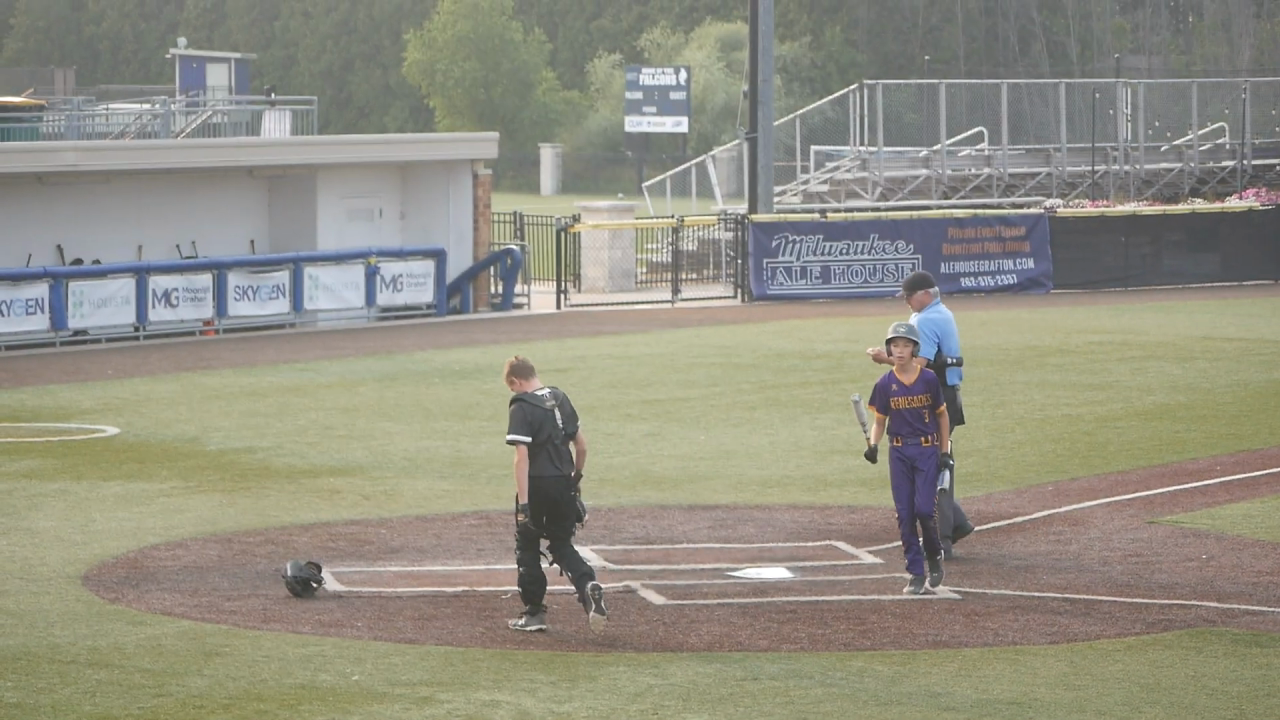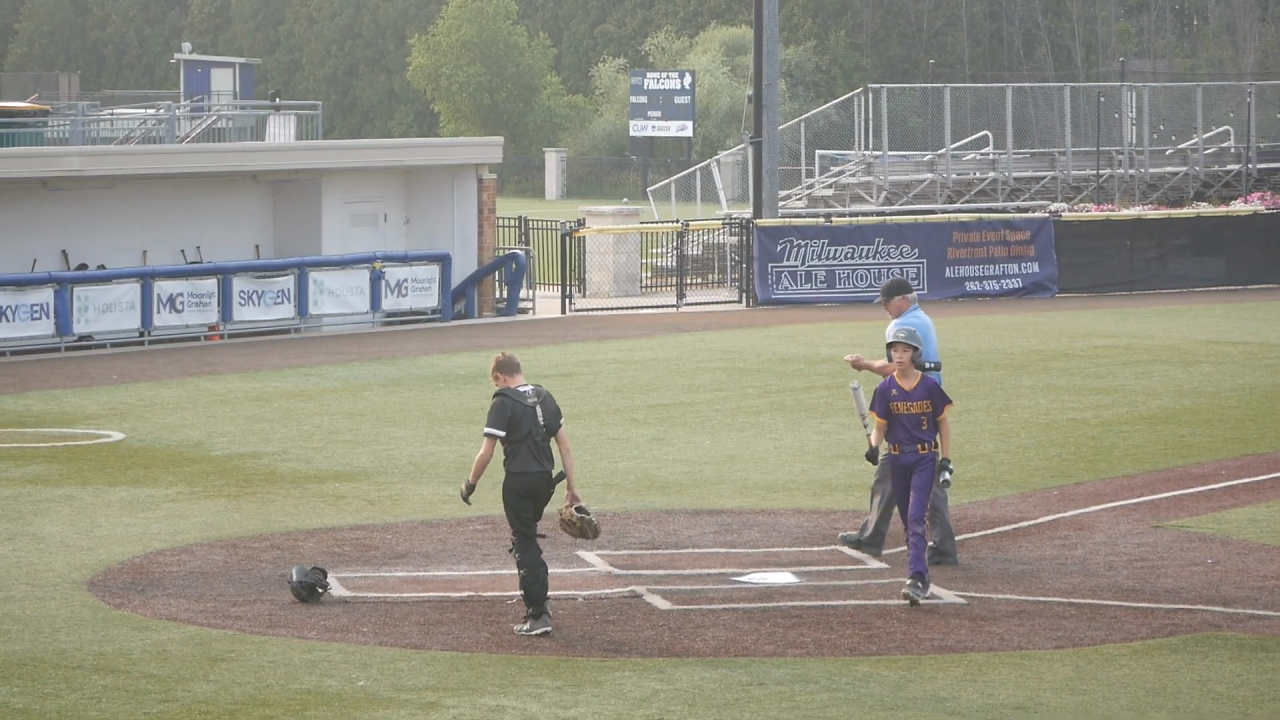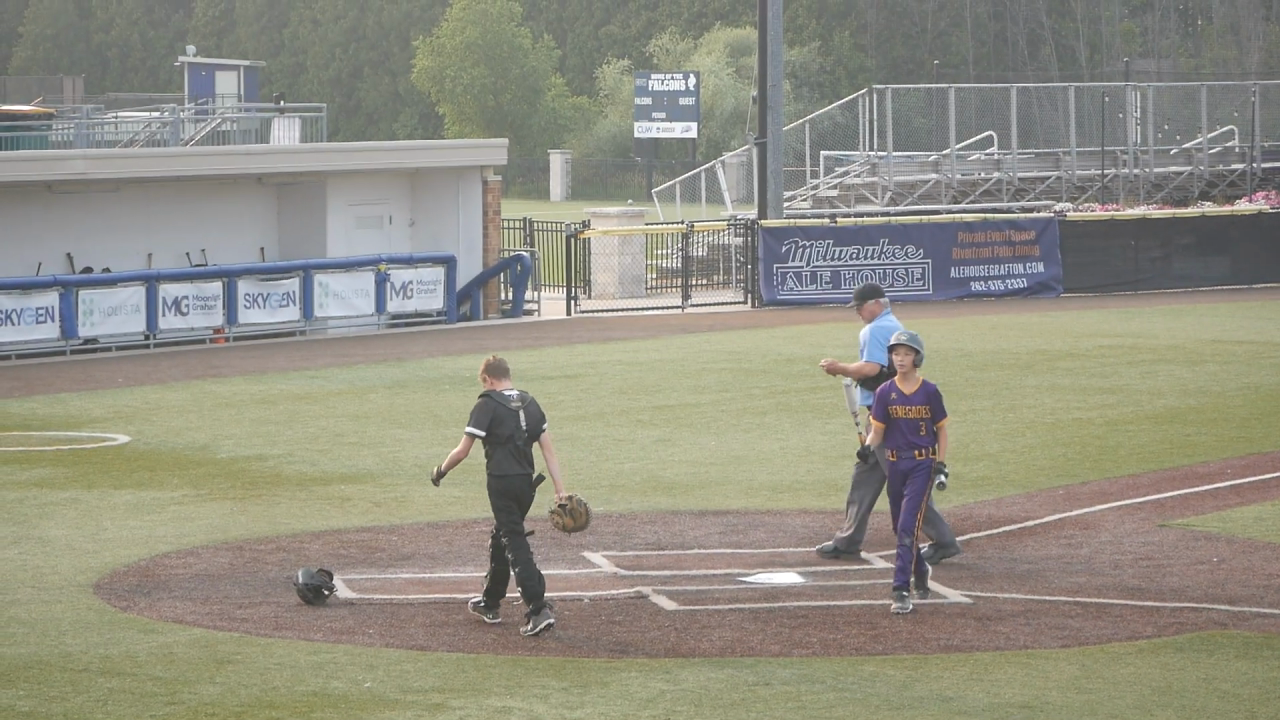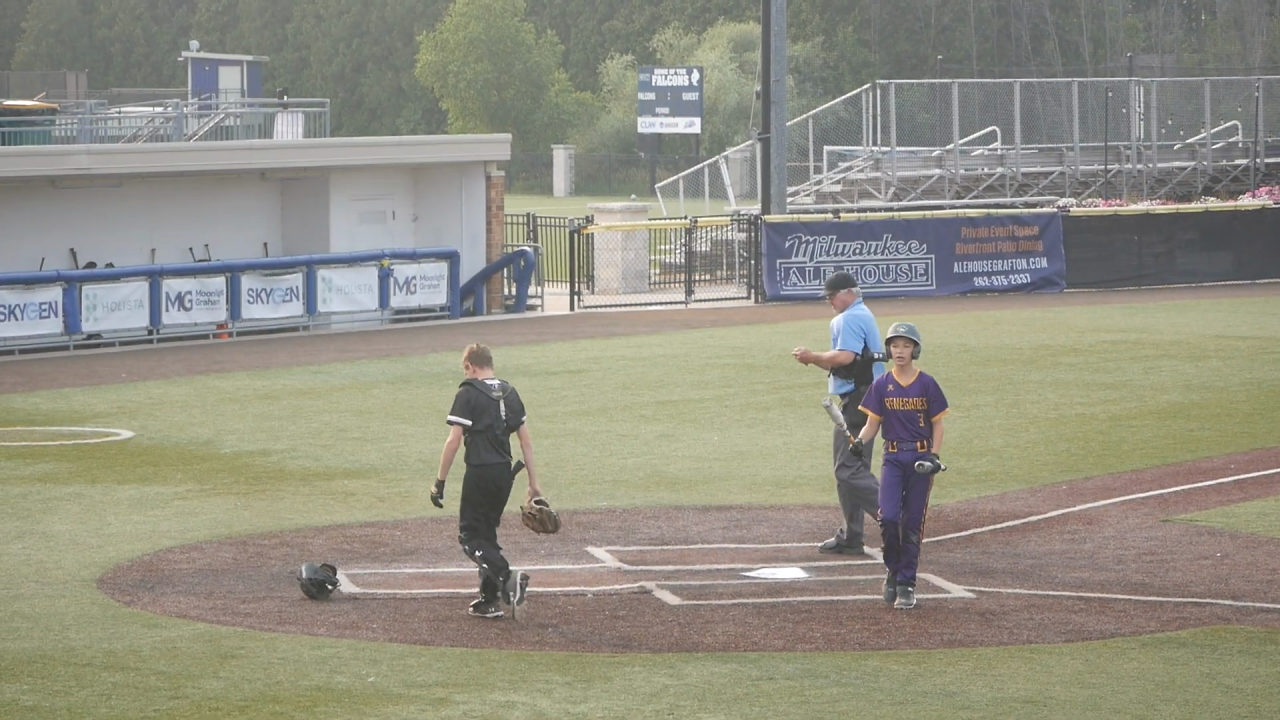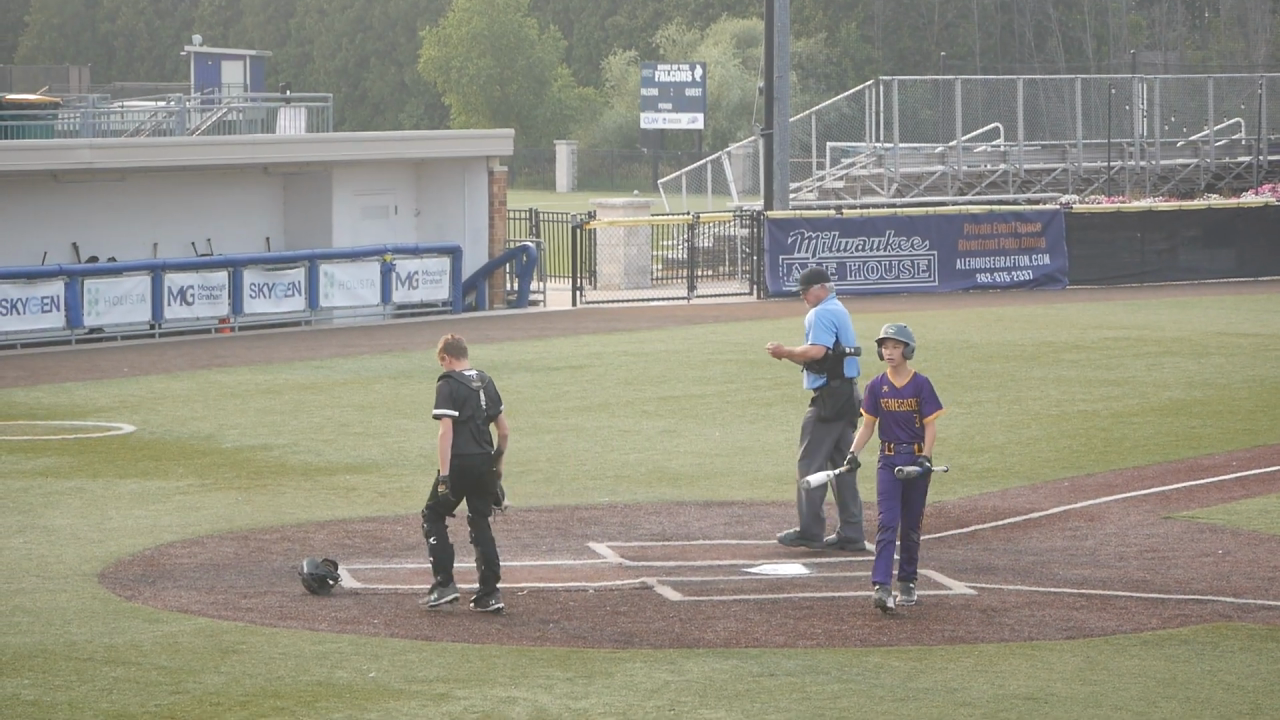
dt=0.2s
person 1, frame 1
left shoulder: (925, 321)
right shoulder: (944, 315)
left elbow: (918, 363)
left wrist: (886, 358)
right wrist: (889, 357)
right hip: (945, 398)
left ankle: (940, 541)
right ankle: (951, 523)
person 1, frame 2
left shoulder: (903, 326)
right shoulder: (922, 321)
left elbow: (894, 367)
left wrist: (864, 364)
right wrist: (868, 363)
right knee: (889, 473)
left ankle: (943, 547)
right ankle: (870, 536)
person 1, frame 3
left shoulder: (877, 329)
right shoulder: (893, 326)
left elbow: (870, 369)
left wrist: (839, 368)
right wrist: (842, 369)
right knee: (865, 477)
left ankle: (942, 539)
right ankle: (848, 542)
person 1, frame 4
left shoulder: (850, 319)
right shoulder: (865, 316)
left elbow: (844, 357)
left wrist: (811, 357)
right wrist: (812, 358)
left hip: (857, 401)
right hip: (863, 399)
left knee: (848, 470)
right knee: (857, 467)
right ankle: (851, 536)
person 1, frame 5
left shoulder: (822, 313)
right shoulder: (839, 310)
left elbow: (815, 352)
left wrist: (785, 351)
right wrist: (787, 353)
left hip: (830, 397)
right hip: (845, 395)
left knee: (810, 462)
right knee: (841, 466)
left ankle: (810, 531)
right ankle: (852, 533)
person 2, frame 1
left shoulder: (929, 379)
right shoulder: (884, 384)
left elbow: (942, 416)
right elbow: (880, 421)
left wrist: (944, 452)
right wrist: (873, 445)
left hip: (927, 450)
right hip: (899, 452)
left knee: (924, 509)
right knee: (904, 512)
left ankle: (934, 555)
right ankle: (916, 572)
person 2, frame 2
left shoulder: (930, 386)
right shoulder: (885, 389)
left elbow: (942, 423)
right elbow: (880, 427)
left wrist: (945, 458)
right wrist: (874, 446)
left hip: (925, 458)
right hip: (897, 459)
left knee: (917, 517)
right knee: (908, 520)
left ankle: (916, 579)
right ankle: (920, 576)
person 2, frame 3
left shoulder: (930, 391)
right shoulder: (884, 392)
left elbow: (941, 429)
right elbow: (877, 431)
left wrist: (941, 463)
right wrist: (868, 446)
left hip: (922, 464)
right hip: (895, 464)
left knee: (908, 526)
right knee: (901, 527)
left ankle: (901, 591)
right ankle: (920, 571)
person 2, frame 4
left shoulder: (927, 384)
right shoulder: (881, 384)
left elbow: (938, 423)
right elbow: (873, 423)
left wrist: (934, 454)
right wrist: (861, 439)
left hip: (920, 457)
right hip: (893, 457)
left knee: (912, 522)
right knee: (888, 517)
left ankle: (906, 585)
right ankle: (893, 570)
person 2, frame 5
left shoulder: (921, 384)
right shoulder: (876, 385)
left elbow: (930, 425)
right elbow: (868, 424)
left wrist: (926, 457)
right wrist: (854, 452)
left hip: (915, 458)
right hip: (888, 459)
left knee: (911, 524)
right knee: (887, 521)
left ankle: (907, 581)
right ankle: (881, 587)
person 3, frame 1
left shoulder: (521, 408)
right shoulder: (561, 399)
left elbow: (521, 460)
right elbow: (581, 446)
left wrist: (522, 504)
right wrist: (575, 480)
left hip: (538, 486)
right hip: (564, 484)
left knee: (528, 547)
right knee: (560, 546)
left ankle: (534, 612)
right ankle: (588, 587)
person 3, frame 2
left shoulder: (502, 403)
right shoulder: (545, 397)
left elbow: (487, 453)
right elbow: (564, 445)
left wrist: (470, 484)
right wrist: (571, 486)
left hip: (518, 481)
right hip: (545, 480)
left knee: (523, 545)
right knee: (528, 538)
left ankle: (537, 615)
right ankle: (537, 600)
person 3, frame 3
left shoulder: (486, 405)
right shoulder: (530, 404)
left elbow: (463, 450)
right elbow: (548, 448)
left wrist: (440, 471)
right wrist: (560, 489)
left hip: (501, 484)
right hip: (526, 483)
left knee: (516, 545)
right knee: (501, 539)
left ankle: (539, 610)
right ankle: (489, 604)
person 3, frame 4
left shoulder: (467, 394)
right shoulder: (510, 393)
left elbow: (454, 441)
right elbow: (526, 440)
left wrist: (440, 480)
right wrist: (533, 483)
left hip: (479, 473)
right hip: (504, 473)
left knee: (470, 536)
right knee: (485, 531)
left ankle: (509, 578)
right ankle: (490, 600)
person 3, frame 5
left shoulder: (448, 385)
right shoulder: (487, 383)
left elbow: (446, 432)
right elbow: (503, 430)
left wrist: (443, 476)
right wrist: (498, 465)
left hip: (461, 464)
right hip: (486, 463)
left knee: (433, 517)
right knee: (481, 525)
left ankle: (445, 583)
right ankle: (489, 594)
